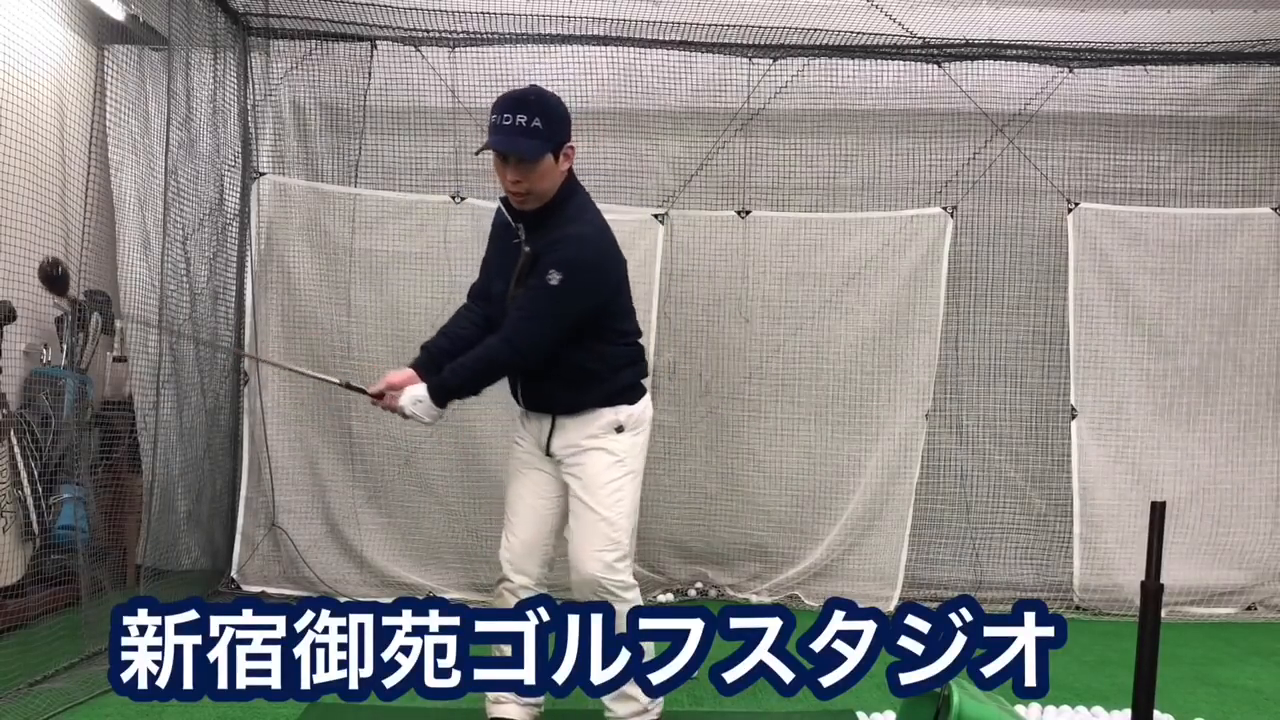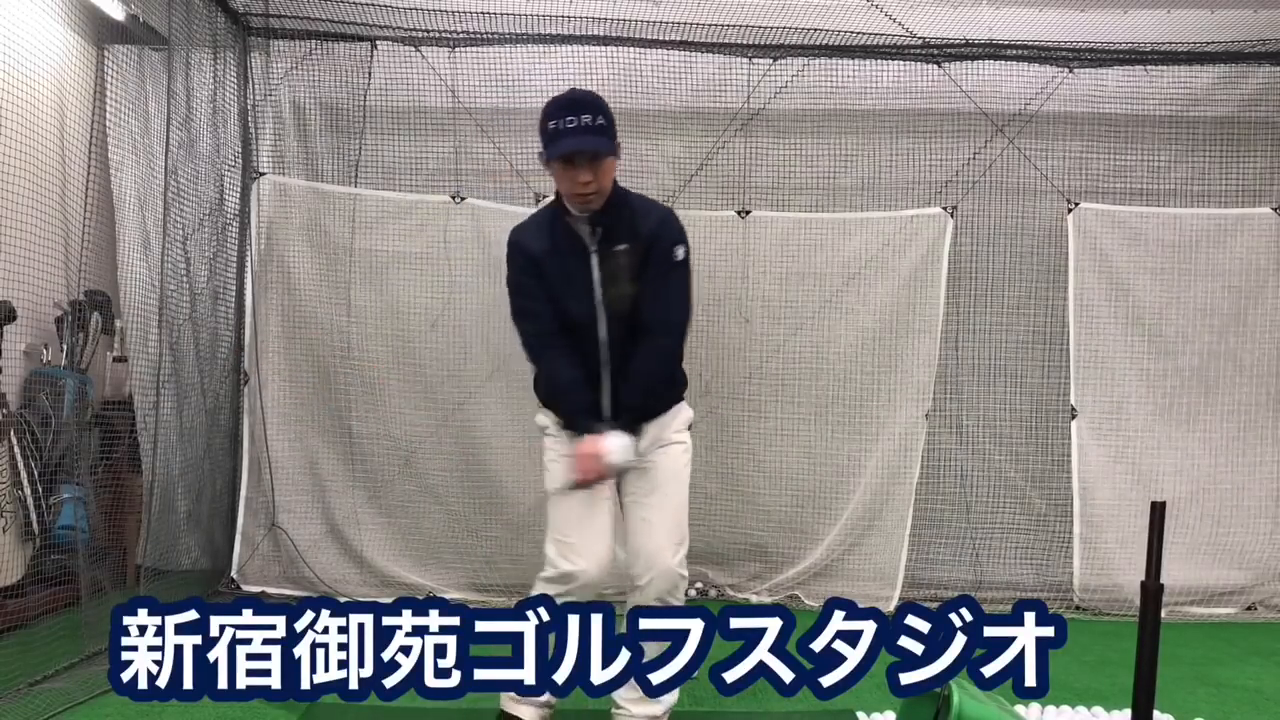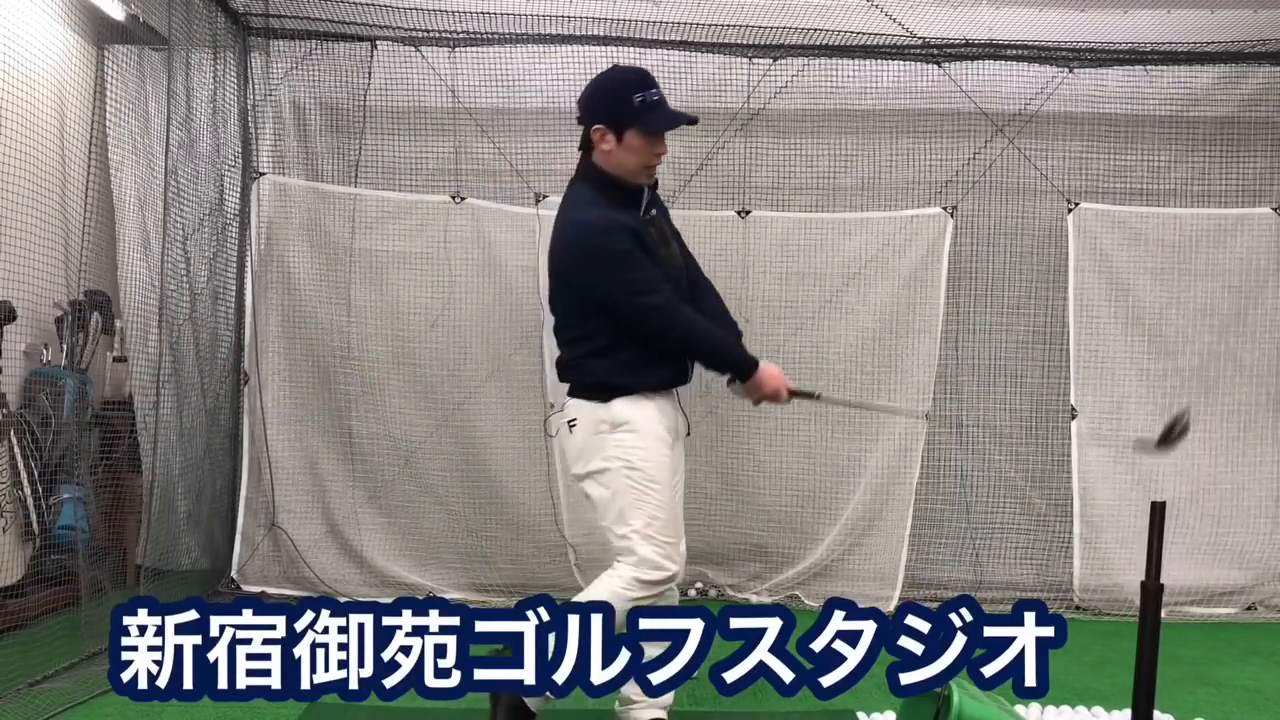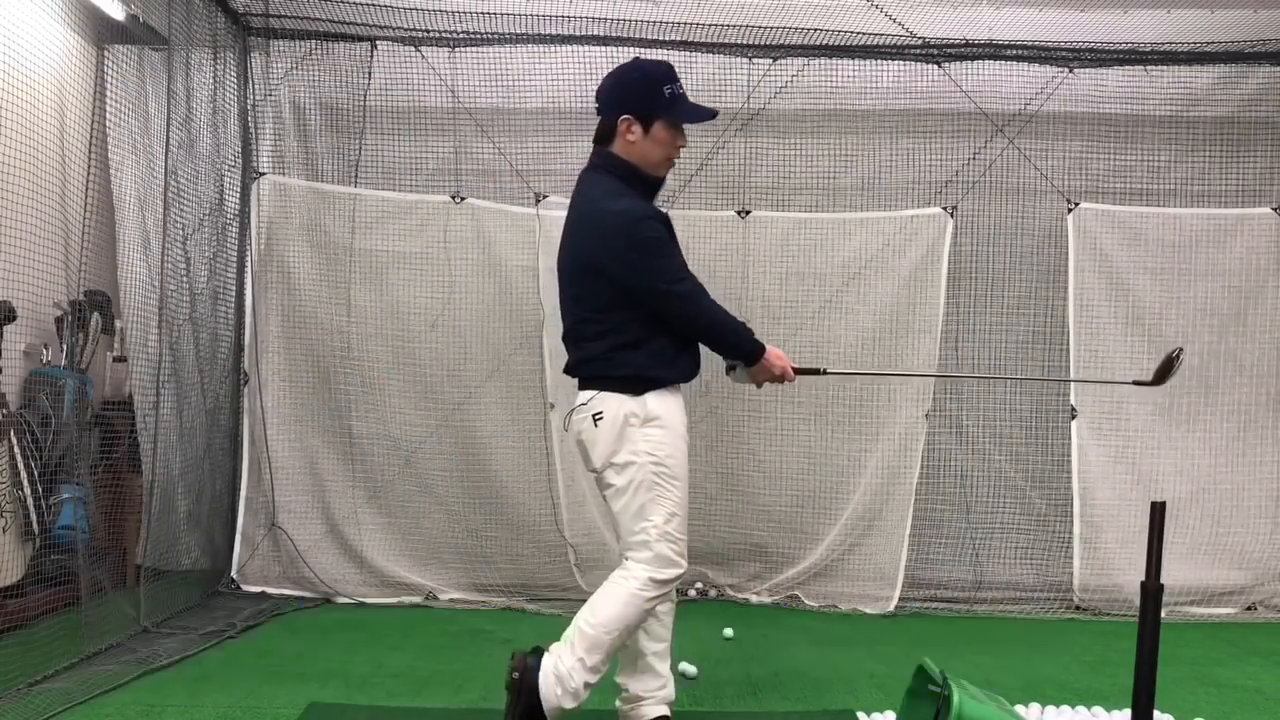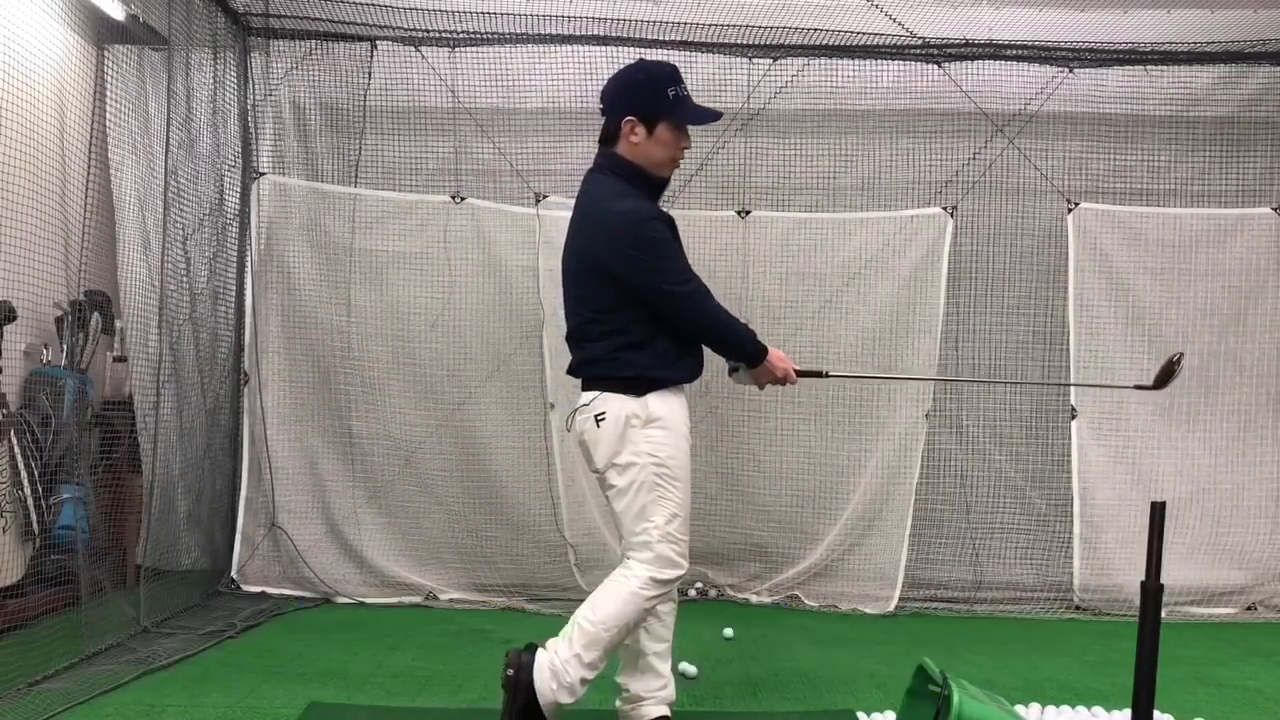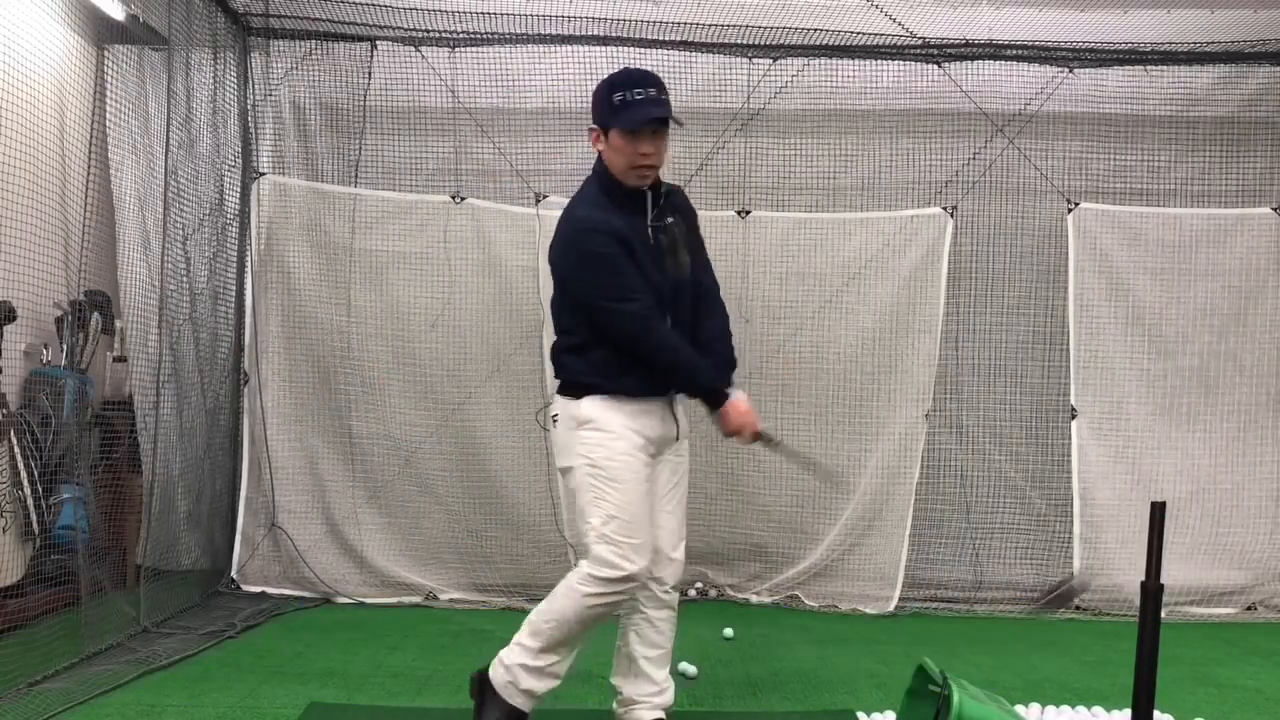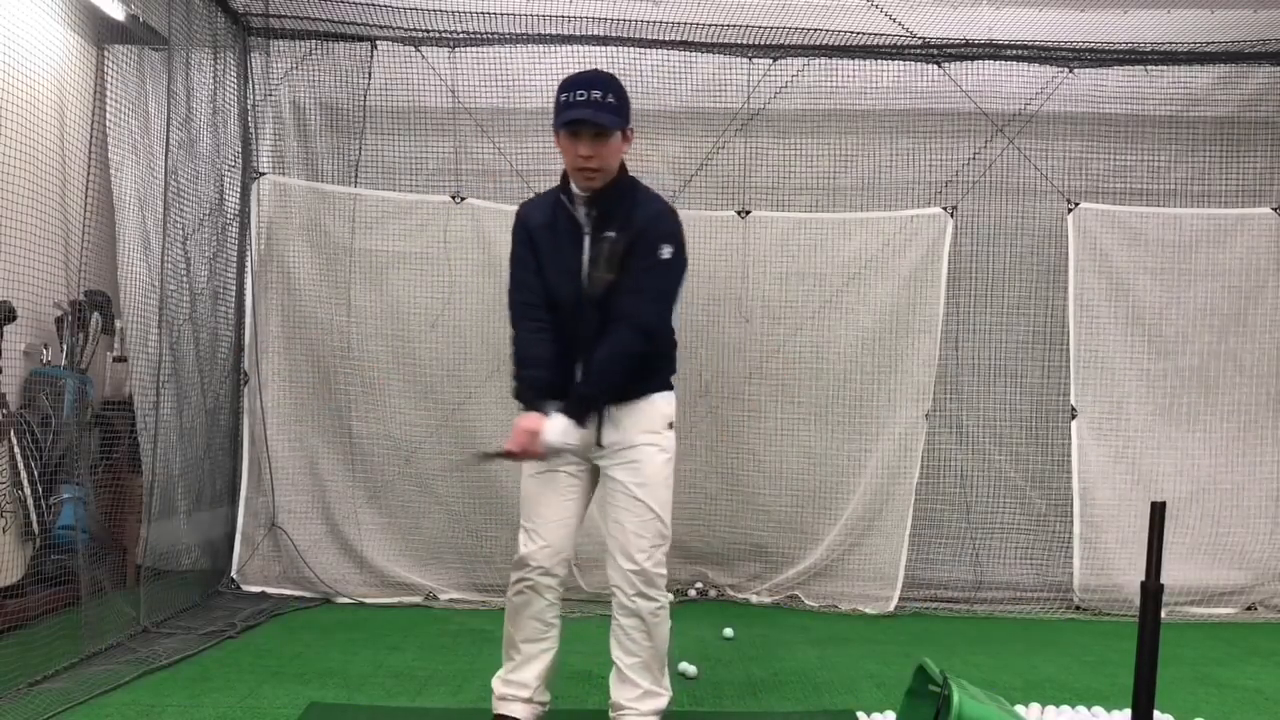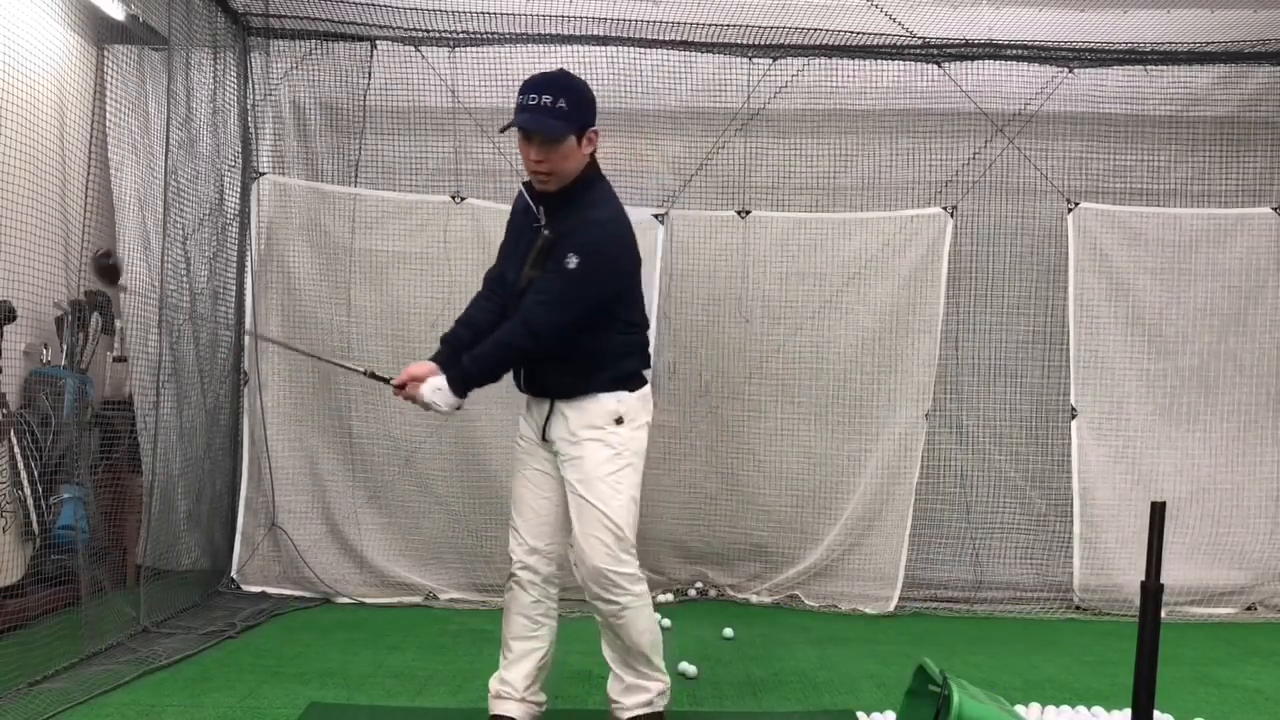
dt=0.3s
person 1, frame 1
left shoulder: (581, 243)
right shoulder: (512, 219)
left elbow: (518, 344)
right elbow: (482, 310)
left wrist: (435, 394)
right wrist: (421, 367)
left hip: (604, 421)
right hip: (539, 421)
left knee: (599, 569)
right knee: (518, 569)
person 1, frame 2
left shoulder: (657, 227)
right shoulder: (532, 244)
left elbow: (662, 341)
right elbow: (548, 351)
left wrist: (622, 436)
right wrist: (583, 434)
left hip: (653, 424)
right hip: (577, 429)
left knee: (659, 573)
right knee: (574, 571)
person 1, frame 3
left shoulder: (644, 201)
right shoulder: (587, 227)
left elbow: (694, 288)
right elbow: (665, 318)
left wrist: (742, 362)
right wrist: (749, 367)
left hip: (658, 406)
right hip: (615, 415)
left knee: (664, 568)
right knee: (650, 566)
person 1, frame 4
left shoulder: (612, 195)
right shoulder: (621, 217)
left elbow: (680, 291)
right elbow: (682, 304)
left wrist: (743, 348)
right wrist: (754, 350)
left hip: (636, 402)
right hip: (634, 409)
left knee: (655, 559)
right knee: (655, 562)
person 1, frame 5
left shoulder: (617, 197)
right shoulder: (626, 217)
left elbow: (685, 293)
right elbow: (686, 306)
left wrist: (746, 351)
right wrist: (756, 353)
left hip: (639, 403)
right hip: (637, 408)
left knee: (657, 558)
right knee: (658, 561)
person 1, frame 6
left shoulder: (674, 207)
right shoulder: (586, 223)
left elbow: (705, 303)
right elbow: (640, 329)
left wrist: (724, 387)
right wrist: (719, 395)
left hip: (670, 411)
right hip: (603, 414)
left knee: (662, 568)
right knee: (616, 567)
person 1, frame 7
left shoulder: (654, 221)
right shoulder: (535, 221)
left elbow: (636, 332)
right elbow: (531, 323)
left wrist: (569, 418)
right wrist: (534, 408)
left hip: (638, 414)
right hip: (556, 415)
left knee: (639, 573)
right knee: (538, 563)
person 1, frame 8
left shoulder: (600, 228)
right shoulder: (532, 205)
left elbow: (536, 325)
right elbow: (497, 295)
left wrist: (456, 383)
right wrist: (443, 359)
left hip: (602, 410)
right hip: (541, 408)
left knee: (605, 563)
right knee: (530, 561)
